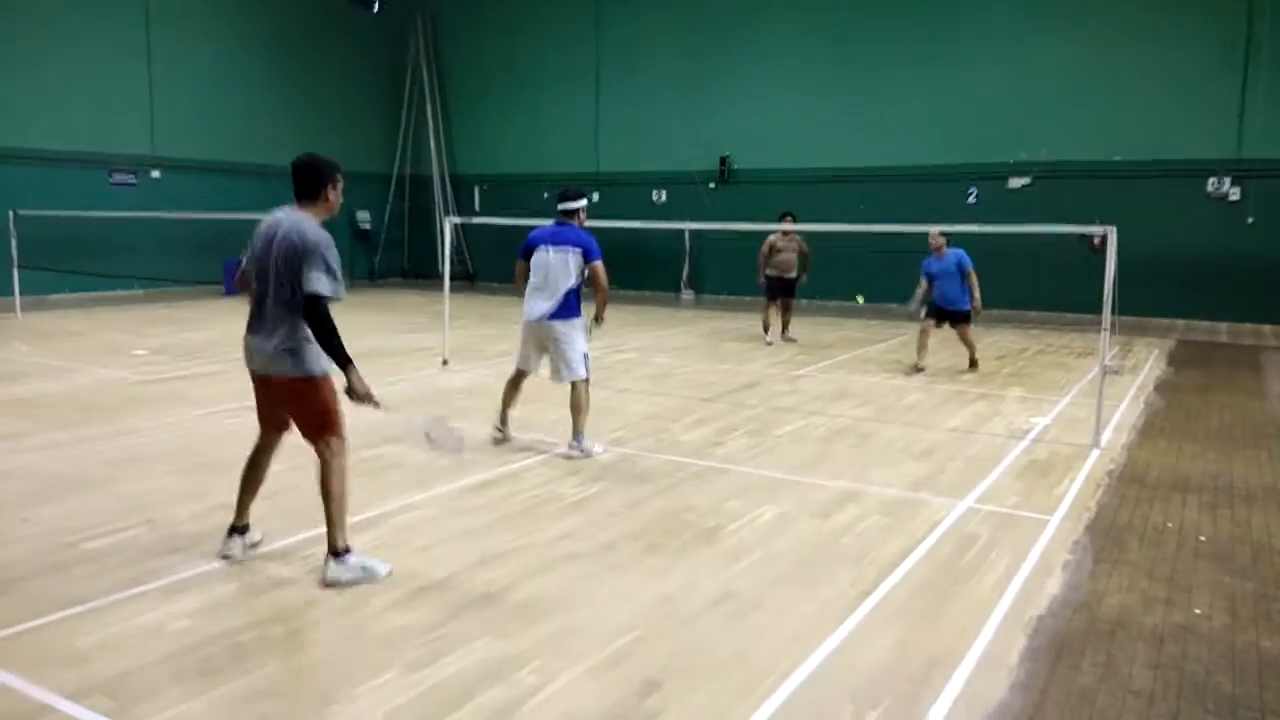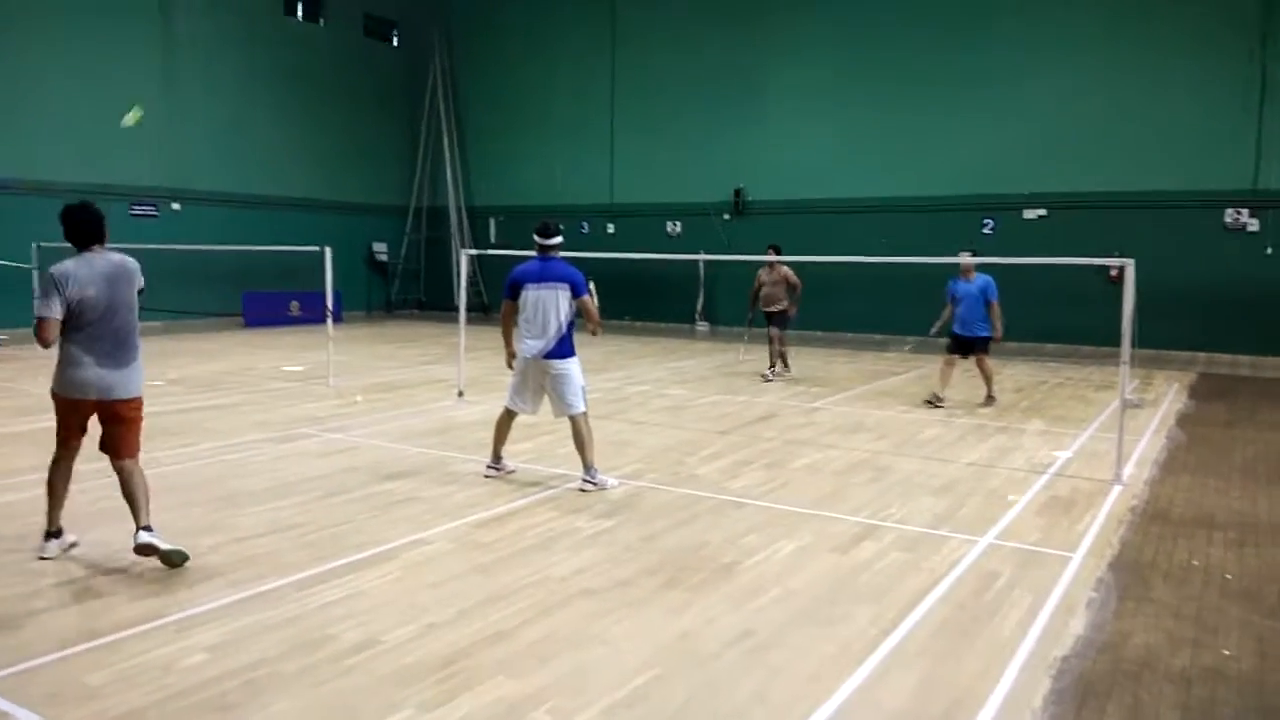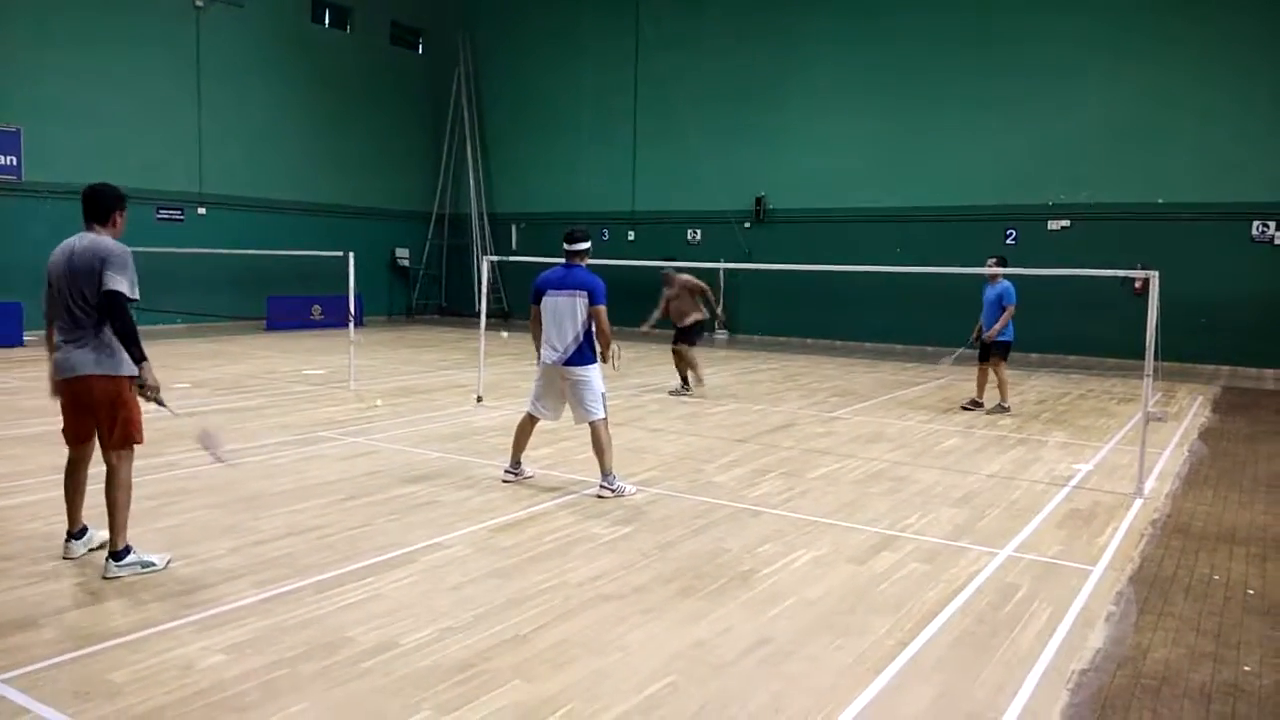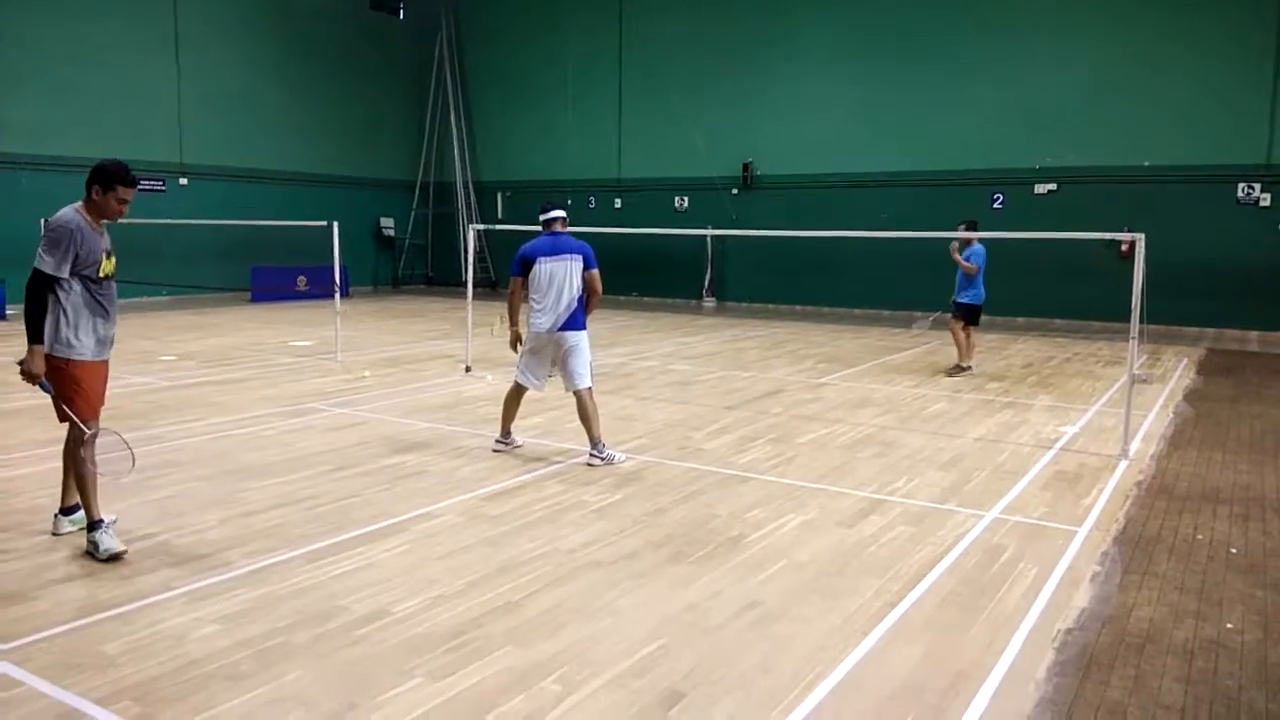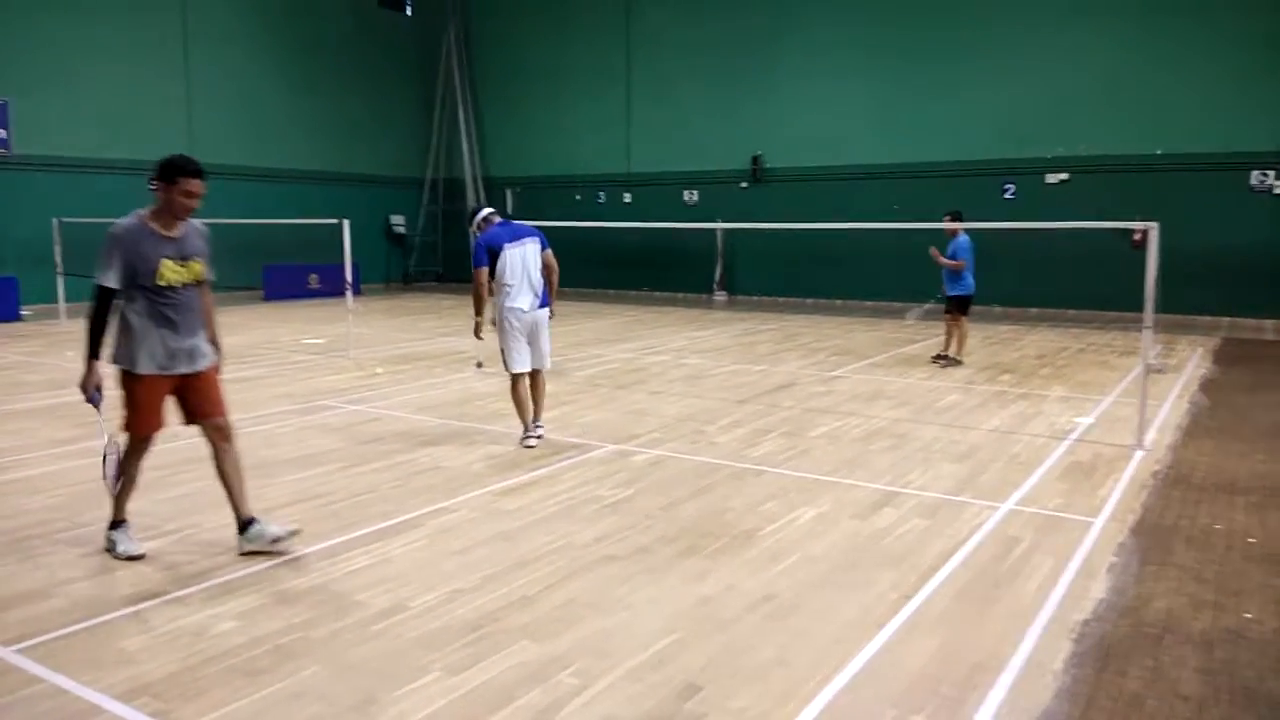
dt=1s
person 1, frame 1
left shoulder: (270, 223)
right shoulder: (316, 241)
left elbow: (243, 283)
right elbow: (316, 314)
right wrist: (351, 372)
left hip: (261, 353)
right hip: (295, 360)
left knee: (269, 437)
right knee: (333, 448)
left ankle: (238, 531)
right ankle: (340, 556)
person 1, frame 2
left shoulder: (61, 275)
right shoulder: (129, 267)
left elbow: (46, 337)
left wrist: (66, 326)
left hip: (75, 383)
right hip: (124, 383)
left knee: (65, 453)
right knee: (127, 462)
left ankle: (53, 535)
right ankle: (145, 530)
person 1, frame 3
left shoulder: (61, 253)
right shoulder: (115, 252)
left elbow: (51, 319)
right elbow: (115, 312)
left wrist: (56, 364)
right wrist: (142, 364)
left hip: (68, 368)
right hip: (106, 368)
left knee: (80, 452)
right knee: (119, 457)
left ankle: (76, 535)
right ankle: (119, 554)
person 1, frame 4
left shoulder: (100, 230)
right shoulder: (66, 226)
right elbow: (37, 288)
right wrist: (36, 349)
left hip: (97, 347)
right hip: (71, 349)
left knee: (83, 430)
right knee: (85, 431)
left ankle: (69, 510)
right ankle: (96, 528)
person 1, frame 5
left shoulder: (199, 234)
right shoulder: (127, 235)
right elbow: (104, 301)
left wrist: (213, 345)
right wrist: (92, 364)
left hip: (195, 358)
right hip: (145, 362)
left knee: (221, 433)
right knee: (141, 440)
left ankle: (248, 526)
right ankle: (117, 526)
person 2, frame 1
left shoulder: (535, 236)
right shoulder: (585, 241)
left elbow: (520, 276)
right elbow: (602, 284)
right wrist: (600, 310)
left hip: (532, 317)
right hip: (564, 321)
left knee: (521, 371)
right knee: (579, 380)
left ankle: (501, 425)
right ankle: (578, 442)
person 2, frame 2
left shoulder: (519, 273)
right shoulder: (571, 274)
left elbow: (507, 316)
right elbow: (591, 315)
left wrist: (509, 347)
right wrist: (594, 326)
left hip: (527, 355)
right hip: (561, 357)
left knee: (511, 409)
right knee: (578, 415)
left ankle: (495, 462)
right ankle: (590, 475)
person 2, frame 3
left shoulder: (543, 280)
right shoulder: (592, 282)
left elbow: (535, 321)
right elbow: (602, 326)
right wrist: (606, 350)
left hip: (550, 361)
right hip: (582, 363)
left knee: (532, 415)
right knee: (598, 421)
left ankle: (513, 467)
right ankle: (608, 481)
person 2, frame 4
left shoulder: (527, 250)
right shoulder: (582, 249)
left elbow: (514, 293)
right elbow: (596, 291)
left wrist: (514, 328)
left hip: (537, 330)
right hip: (572, 331)
left knee: (519, 384)
right knee: (582, 390)
left ankle: (504, 437)
right ankle: (598, 449)
person 2, frame 5
left shoulder: (484, 240)
right shoulder: (533, 232)
left elbow: (482, 283)
right elbow: (552, 268)
left wrist: (478, 317)
right wrist: (551, 302)
left hip: (511, 312)
right hip: (539, 309)
left knee: (519, 373)
right knee: (537, 369)
left ankle: (530, 431)
right ankle: (538, 422)
